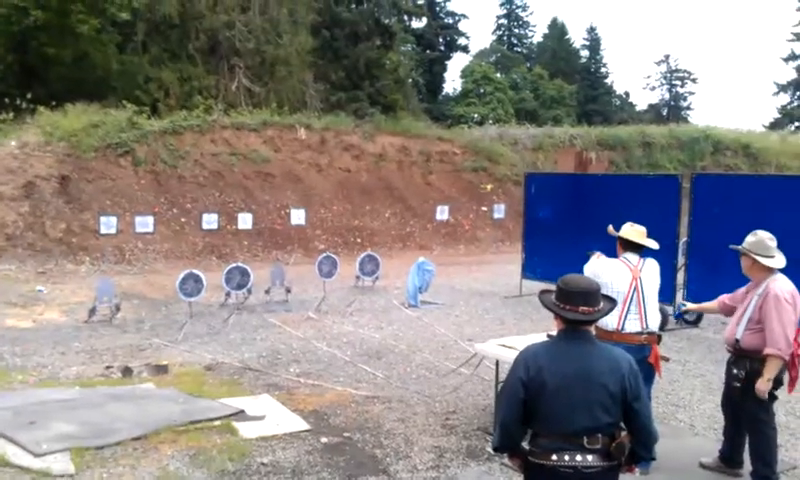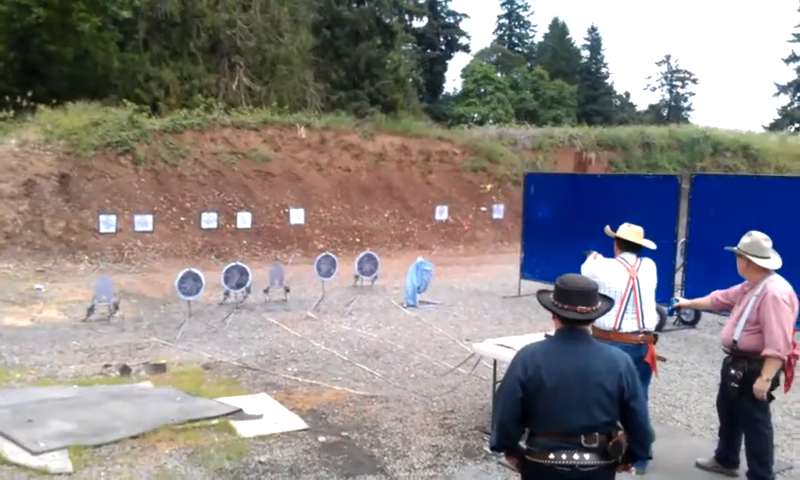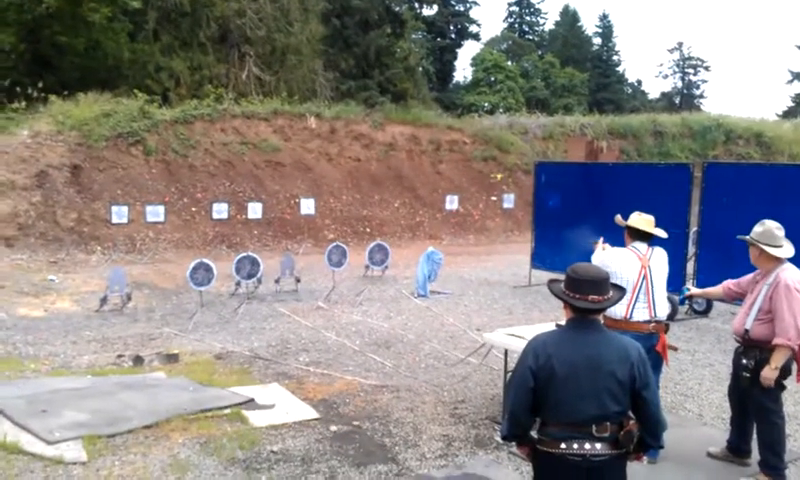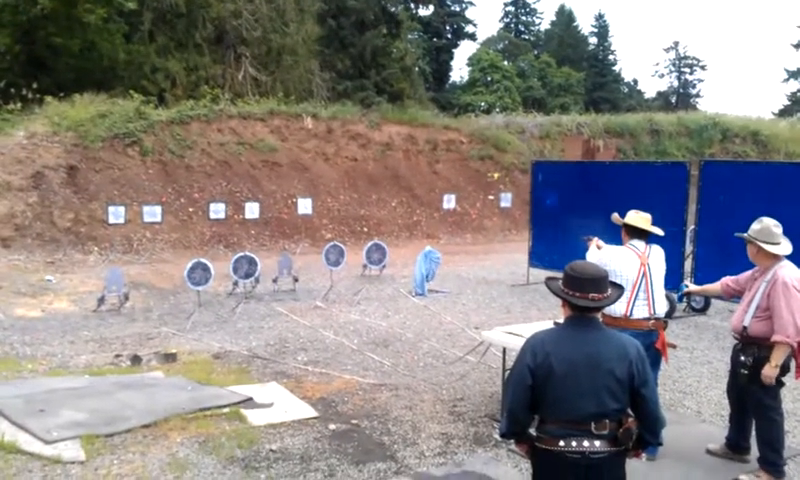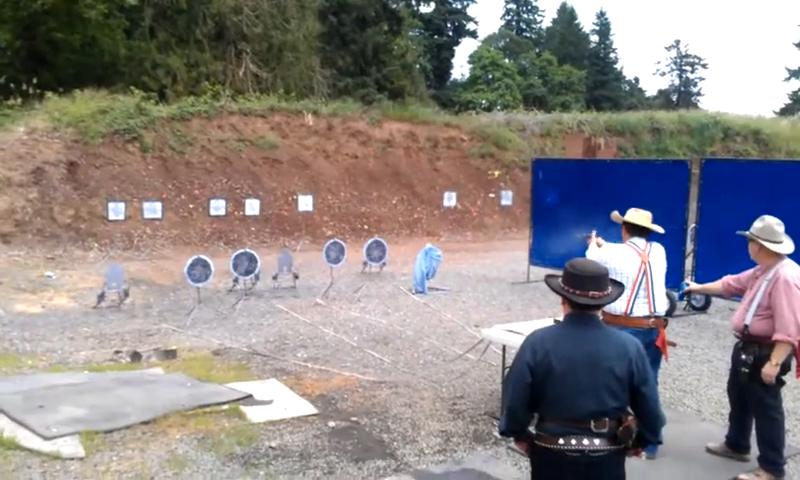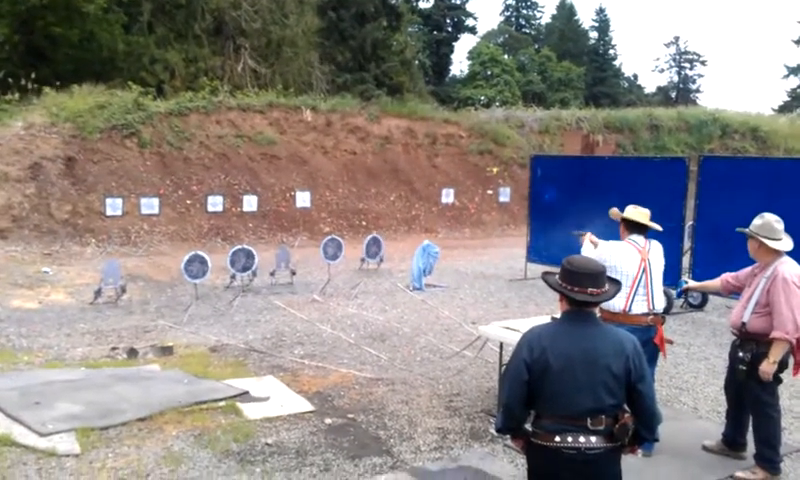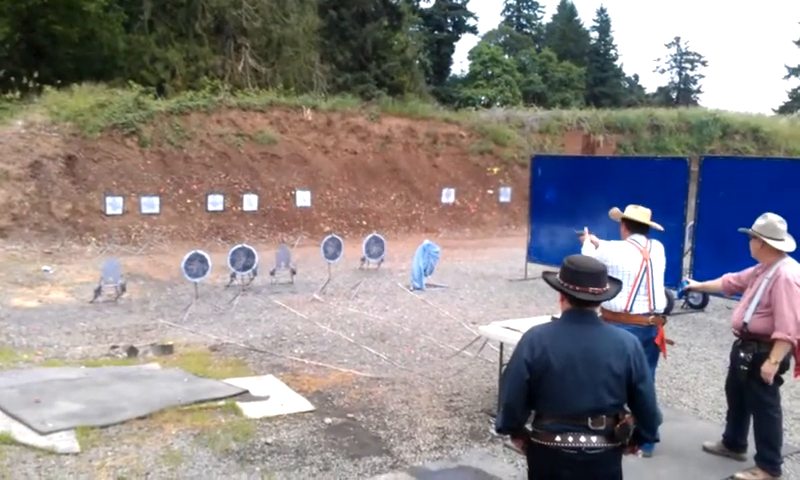
dt=0.3s
person 1, frame 1
left shoulder: (777, 291)
right shoulder: (757, 286)
left elbow: (780, 342)
right elbow: (728, 302)
left wrist: (767, 378)
right wrist: (696, 307)
left hip: (758, 367)
right hip: (741, 362)
left knee: (758, 423)
right knee: (732, 411)
right ankle: (729, 460)
person 1, frame 2
left shoulder: (775, 292)
right shoulder: (750, 286)
left elbow: (778, 343)
right elbow: (719, 299)
left wrist: (765, 378)
right wrist: (689, 303)
left hip: (755, 368)
right hip: (736, 363)
left knee: (755, 424)
right knee: (727, 412)
right ankle: (725, 460)
person 1, frame 3
right shoulder: (762, 276)
right elbow: (731, 288)
left wrist: (774, 366)
right wrist: (700, 292)
left hip: (765, 358)
right hip: (747, 352)
left knee: (767, 413)
right knee: (739, 402)
right ankle: (737, 449)
person 1, frame 4
right shoulder: (760, 273)
right elbow: (730, 285)
left wrist: (774, 364)
right wrist: (698, 289)
left hip: (764, 355)
right hip: (746, 349)
left knee: (765, 410)
right knee: (738, 399)
right ankle: (736, 446)
person 1, frame 5
right shoulder: (761, 272)
right elbow: (731, 283)
left wrist: (775, 363)
right wrist: (699, 288)
left hip: (765, 353)
right hip: (747, 347)
left knee: (766, 409)
right knee: (738, 397)
right ankle: (736, 445)
person 1, frame 6
right shoulder: (759, 269)
right elbow: (730, 281)
left wrist: (772, 360)
right wrist: (698, 286)
left hip: (763, 351)
right hip: (744, 345)
left knee: (763, 406)
right knee: (735, 395)
right ankle: (732, 443)
person 1, frame 7
right shoulder: (762, 270)
right elbow: (732, 281)
left wrist: (774, 361)
right wrist: (700, 285)
left hip: (764, 351)
right hip: (745, 346)
left knee: (764, 407)
right knee: (736, 396)
right ankle: (733, 444)
person 2, frame 1
left shoulder: (603, 267)
right shoulder: (653, 267)
left elbow: (588, 276)
left wrist: (593, 261)
left hip: (611, 345)
right hip: (644, 347)
right ankle: (642, 460)
person 2, frame 2
left shoulder: (601, 267)
right shoulder: (649, 267)
left elbow: (586, 275)
left wrist: (591, 260)
left hip: (608, 344)
right hip: (641, 346)
right ankle: (638, 459)
person 2, frame 3
left shoulder: (613, 257)
right shoulder: (661, 256)
left elbow: (597, 266)
left wrist: (599, 250)
left hip: (620, 334)
right hip: (653, 335)
right ankle: (650, 449)
person 2, frame 4
left shoulder: (611, 255)
right shoulder: (658, 254)
left elbow: (594, 263)
left wrist: (593, 248)
left hip: (620, 331)
right hip: (652, 332)
right ankle: (649, 446)
person 2, frame 5
left shoulder: (612, 253)
right shoulder: (658, 251)
left elbow: (594, 261)
left wrist: (593, 245)
left hip: (621, 330)
right hip: (652, 330)
right ankle: (649, 444)
person 2, frame 6
left shoulder: (611, 250)
right shoulder: (656, 249)
left elbow: (590, 260)
left wrist: (587, 243)
right wrist: (598, 242)
left hip: (619, 327)
right hip: (650, 327)
right ankle: (645, 442)
person 2, frame 7
left shoulder: (613, 250)
right shoulder: (658, 249)
left wrist: (587, 243)
right wrist: (598, 242)
left hip: (620, 327)
right hip: (651, 328)
right ankle: (646, 442)
person 3, frame 1
left shoulder: (531, 359)
right shoulder: (622, 363)
left elbow: (508, 417)
right elbow: (642, 422)
left wrist: (514, 451)
right wrist: (636, 457)
person 3, frame 2
left shoulder: (528, 358)
right shoulder: (619, 362)
left elbow: (506, 415)
right elbow: (639, 420)
left wrist: (511, 450)
right wrist: (631, 456)
person 3, frame 3
left shoulder: (540, 348)
right shoulder: (630, 351)
left elbow: (517, 404)
right elbow: (650, 410)
left wrist: (522, 440)
right wrist: (642, 446)
left hip: (555, 459)
right hip: (608, 461)
person 3, frame 4
left shoulder: (538, 346)
right shoulder: (629, 349)
left elbow: (515, 402)
right elbow: (649, 407)
left wrist: (521, 437)
right wrist: (641, 443)
left hip: (554, 456)
right hip: (607, 459)
person 3, frame 5
left shoulder: (538, 343)
right shoulder: (629, 347)
left elbow: (515, 399)
right elbow: (649, 405)
left wrist: (520, 435)
right wrist: (640, 441)
left hip: (553, 456)
right hip: (607, 458)
person 3, frame 6
left shoulder: (535, 340)
right shoulder: (626, 344)
left elbow: (511, 397)
right elbow: (645, 403)
left wrist: (516, 432)
right wrist: (636, 440)
left hip: (549, 454)
right hip: (603, 457)
person 3, frame 7
left shoulder: (536, 340)
right shoulder: (626, 344)
left elbow: (512, 397)
right elbow: (646, 403)
left wrist: (516, 433)
right wrist: (638, 439)
left hip: (550, 453)
right hip: (603, 457)
